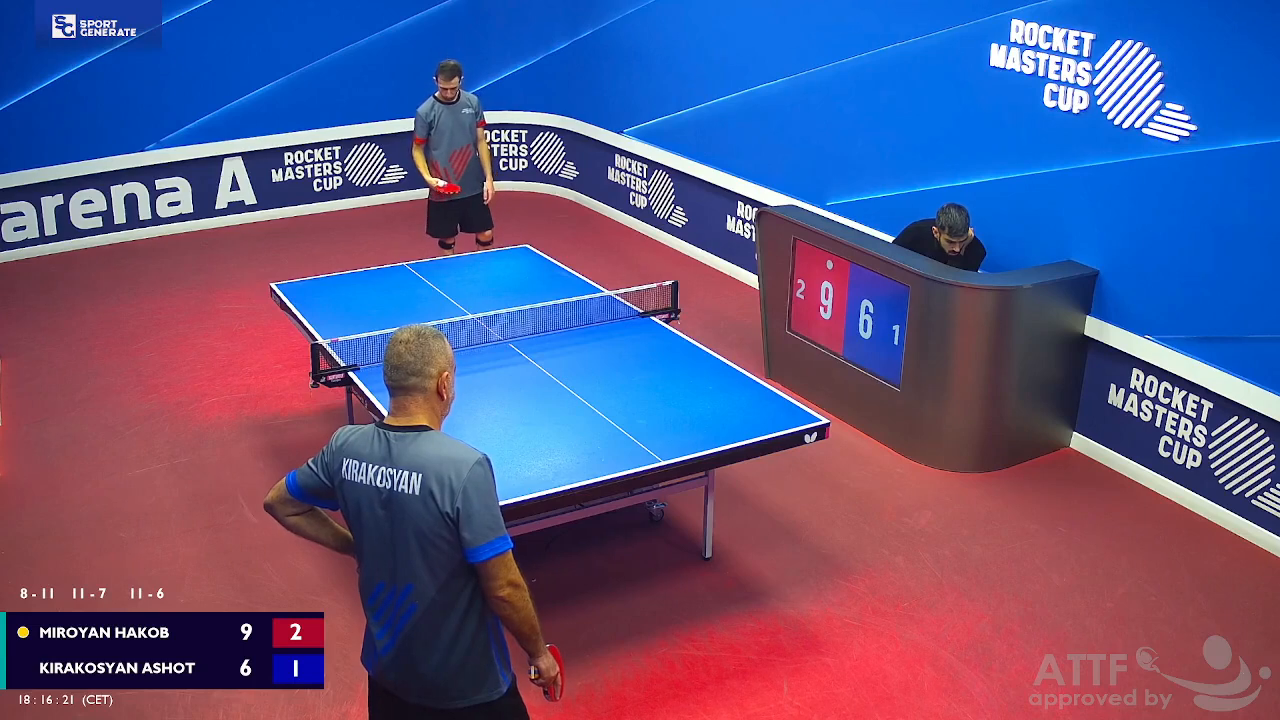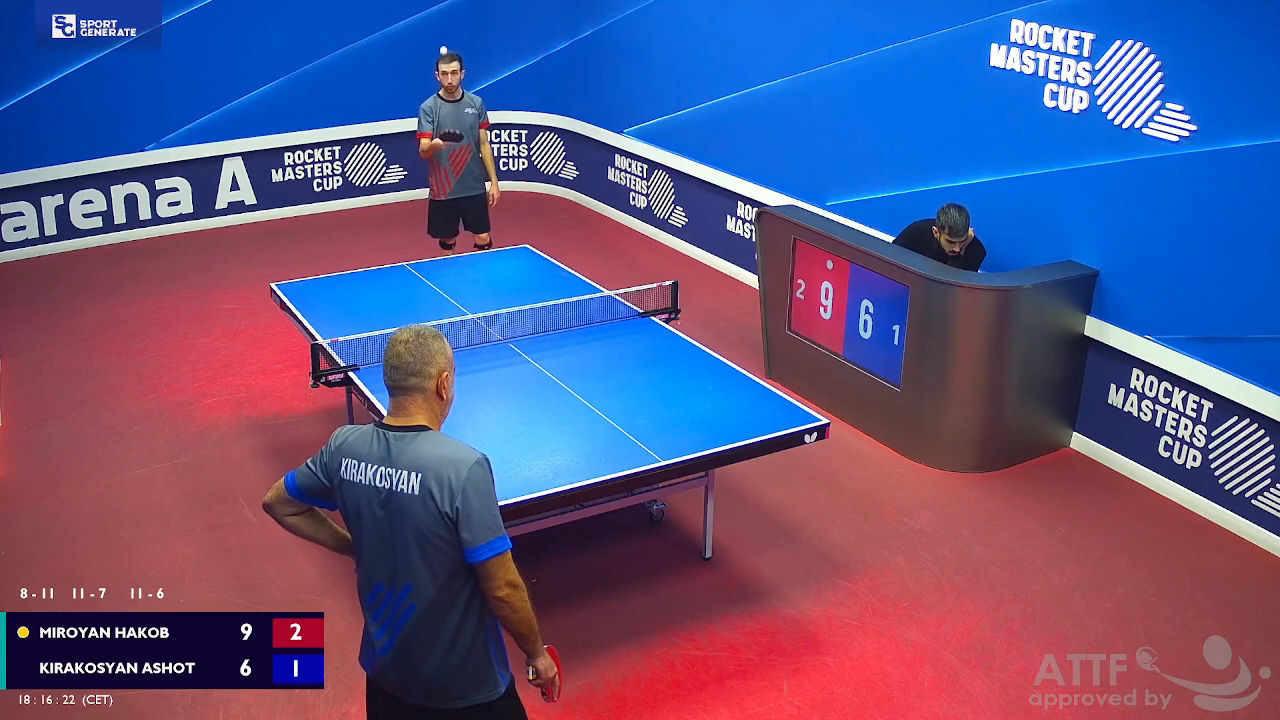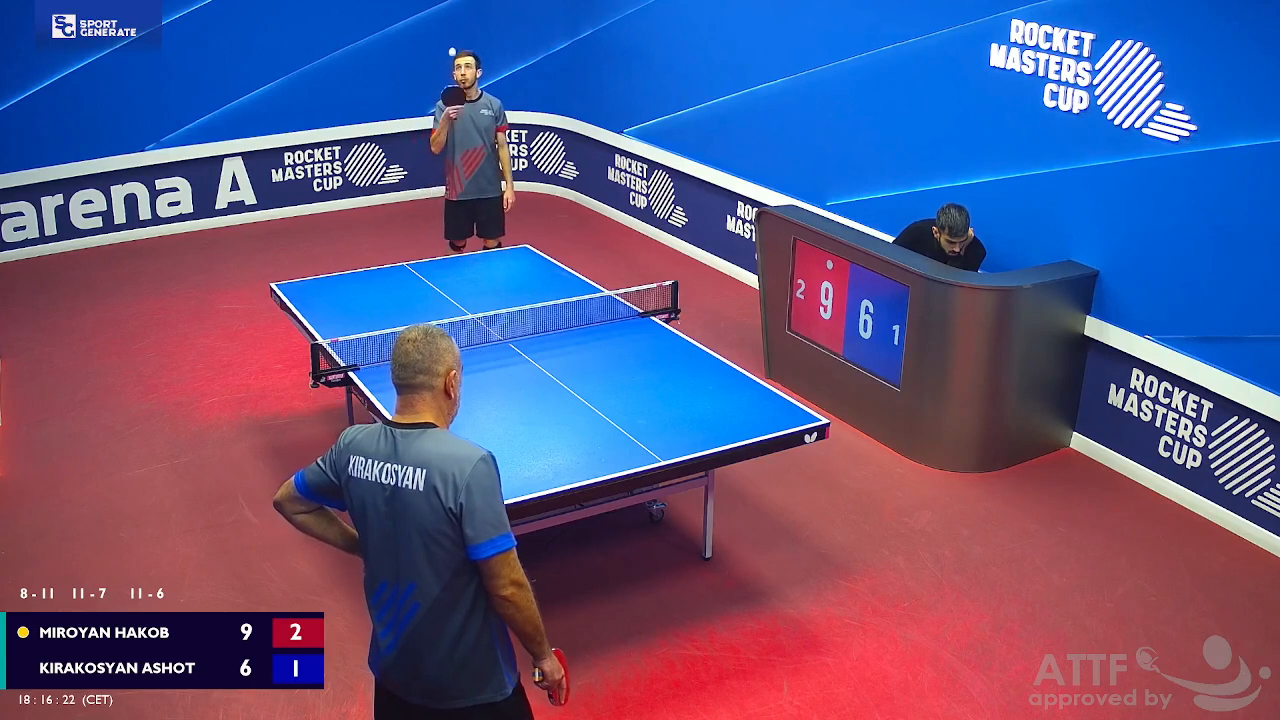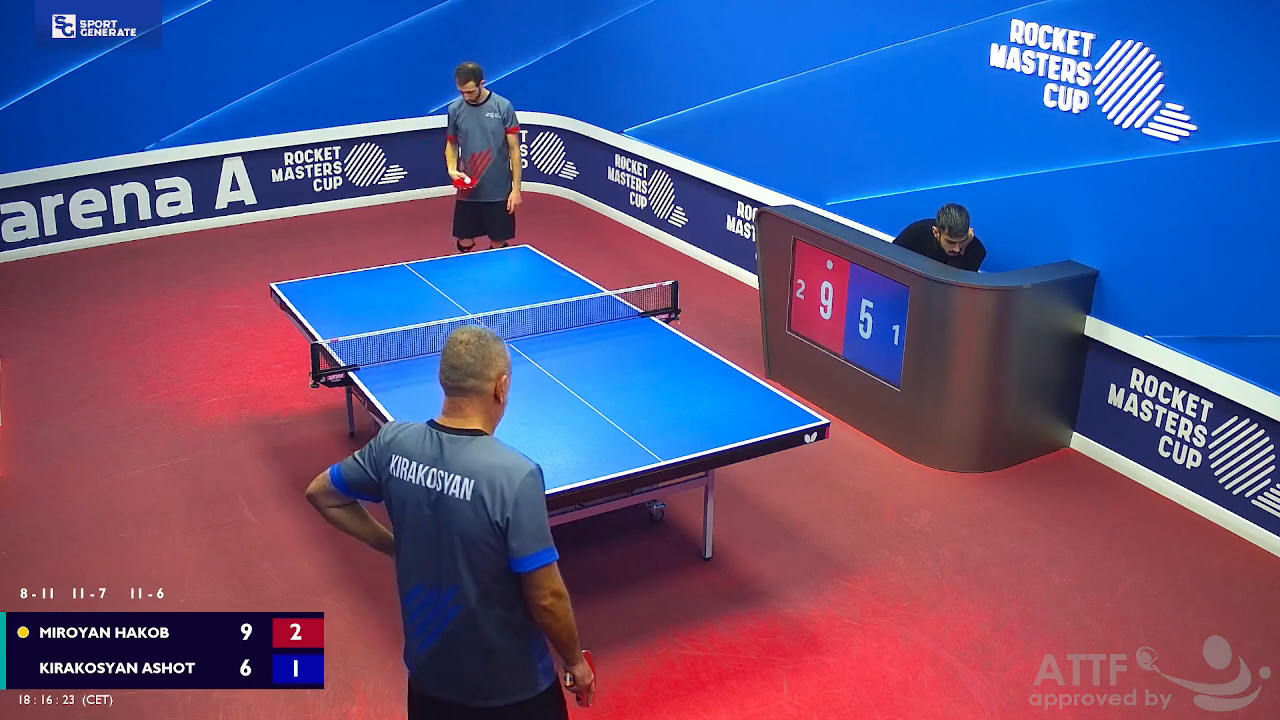
dt=0.5s
person 1, frame 1
left shoulder: (345, 447)
right shoulder: (463, 467)
left elbow: (279, 504)
right elbow: (503, 588)
right wrist: (539, 653)
left hip: (386, 668)
right hip: (467, 686)
person 1, frame 2
left shoulder: (345, 446)
right shoulder: (463, 467)
left elbow: (278, 503)
right elbow: (502, 589)
right wrist: (537, 653)
left hip: (385, 668)
right hip: (466, 686)
person 1, frame 3
left shoulder: (353, 445)
right shoulder: (468, 464)
left elbow: (289, 502)
right elbow: (506, 586)
right wrist: (542, 653)
left hip: (393, 668)
right hip: (473, 685)
person 1, frame 4
left shoulder: (394, 442)
right shoulder: (514, 476)
left elbow: (322, 495)
right elbow: (546, 597)
right wrist: (574, 660)
left hip: (428, 667)
right hip: (511, 683)
person 2, frame 1
left shoulder: (473, 103)
right shoulder: (425, 112)
left elbow: (481, 142)
right elbow: (417, 150)
left wrist: (489, 178)
right wrist: (428, 177)
left hip: (473, 187)
right hip: (443, 191)
left knee: (485, 235)
right knee: (447, 241)
person 2, frame 2
left shoulder: (476, 103)
right shoulder: (428, 108)
left elbow: (484, 144)
right elbow: (423, 151)
left wrist: (494, 181)
right wrist: (434, 144)
left hip: (474, 187)
right hip: (443, 190)
left knee: (483, 240)
right knee: (447, 242)
person 2, frame 3
left shoulder: (494, 105)
right shoulder: (445, 105)
left elbow: (503, 147)
right elbow: (435, 148)
left wrist: (509, 186)
right wrist: (445, 121)
left hip: (489, 191)
right hip: (457, 192)
left knee: (492, 244)
right knee: (457, 244)
person 2, frame 4
left shoulder: (503, 107)
right shoulder: (455, 109)
left elbow: (514, 149)
left wrist: (516, 188)
right wrist: (451, 169)
left hip: (498, 192)
right hip: (467, 192)
left knee: (498, 246)
right knee: (464, 245)
